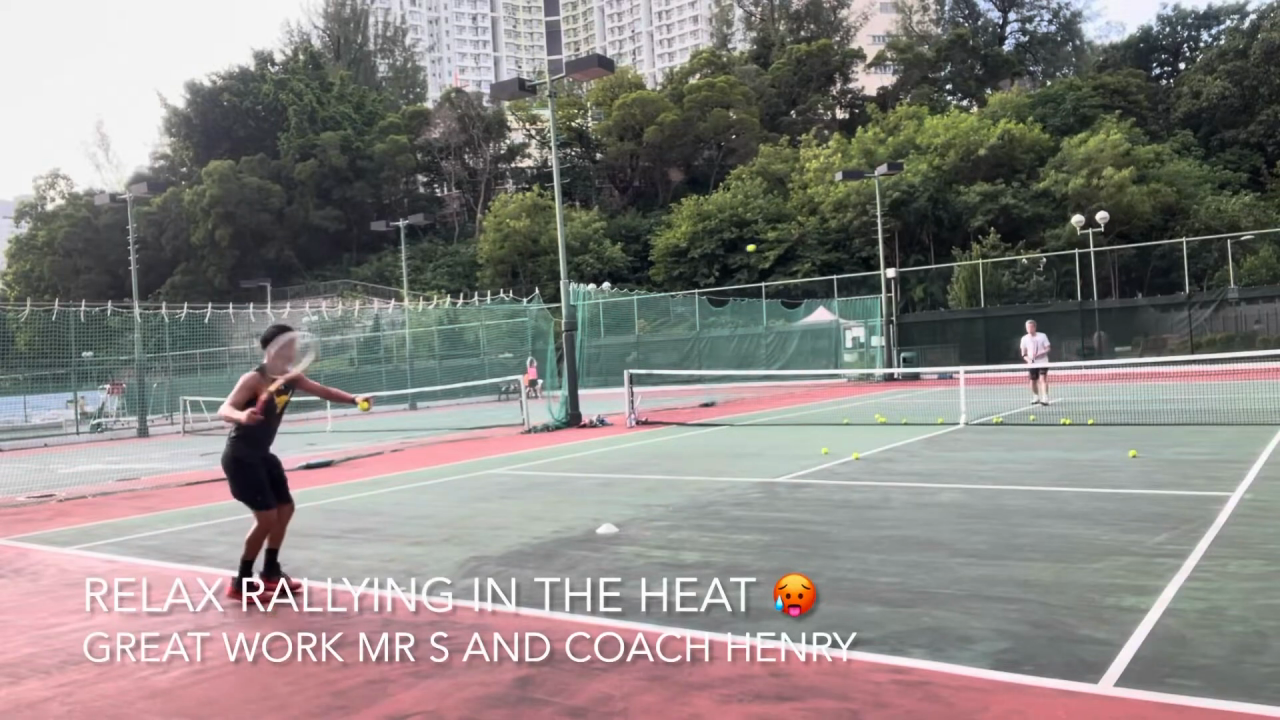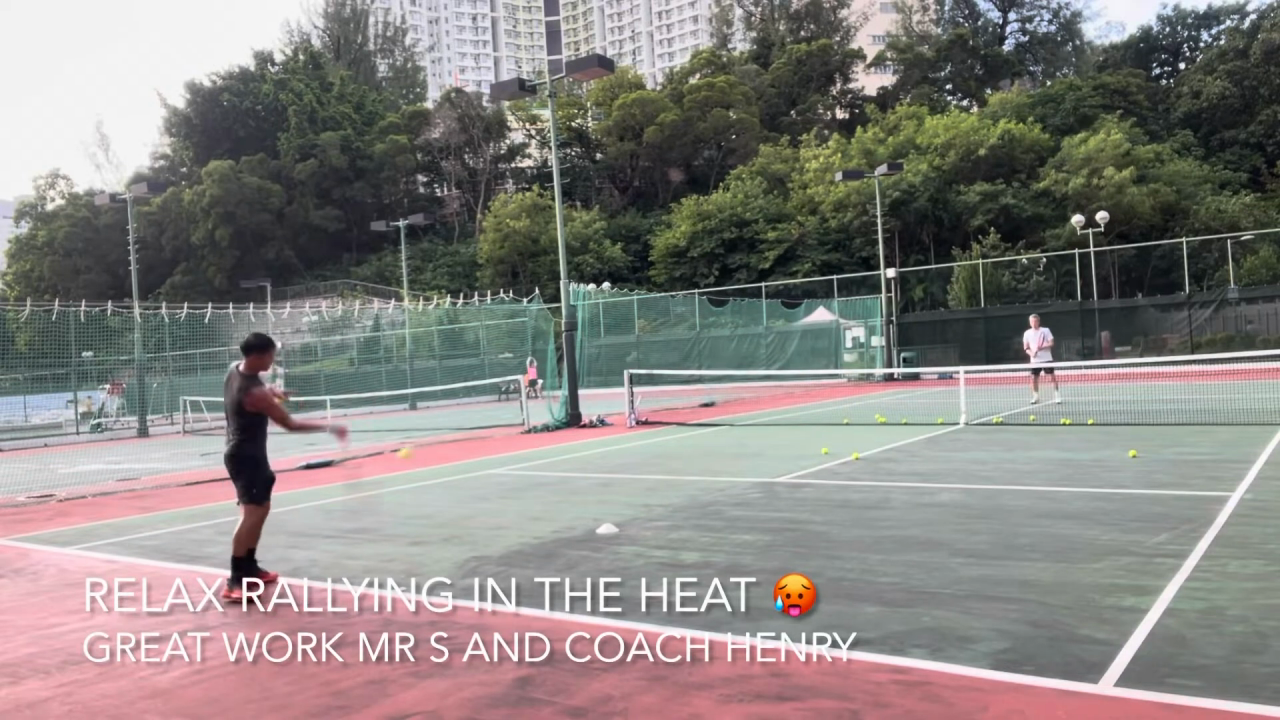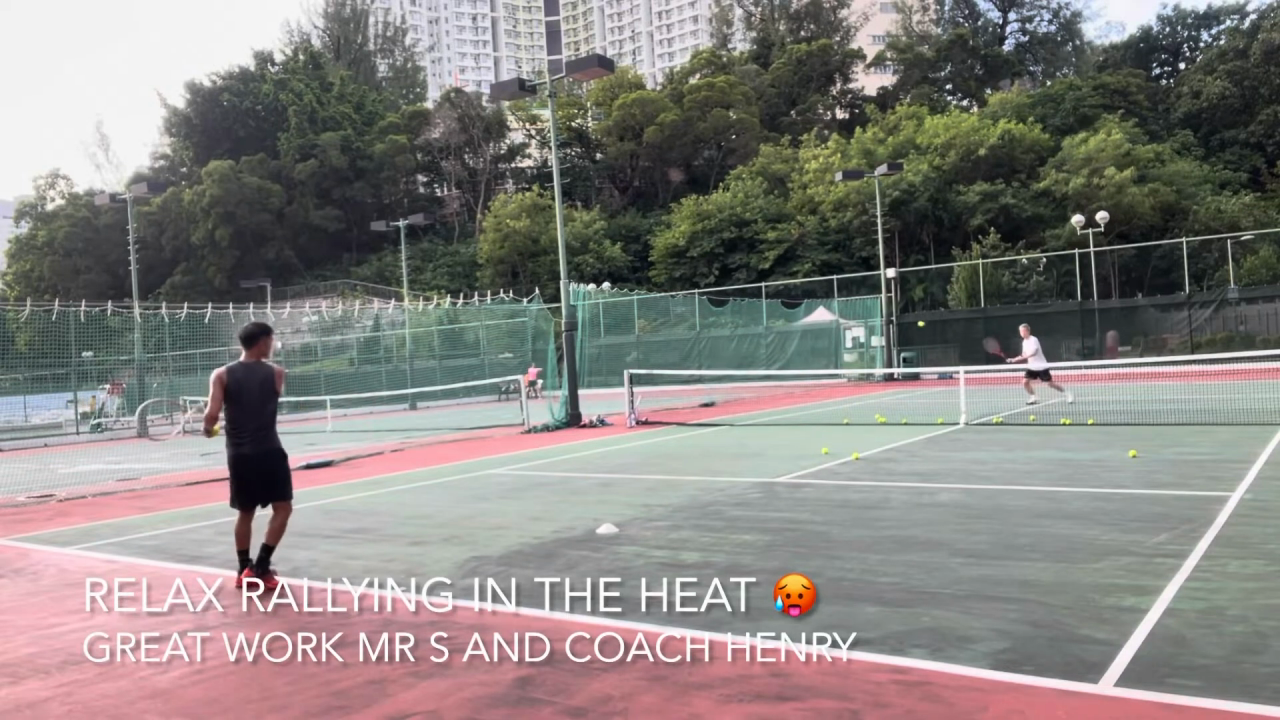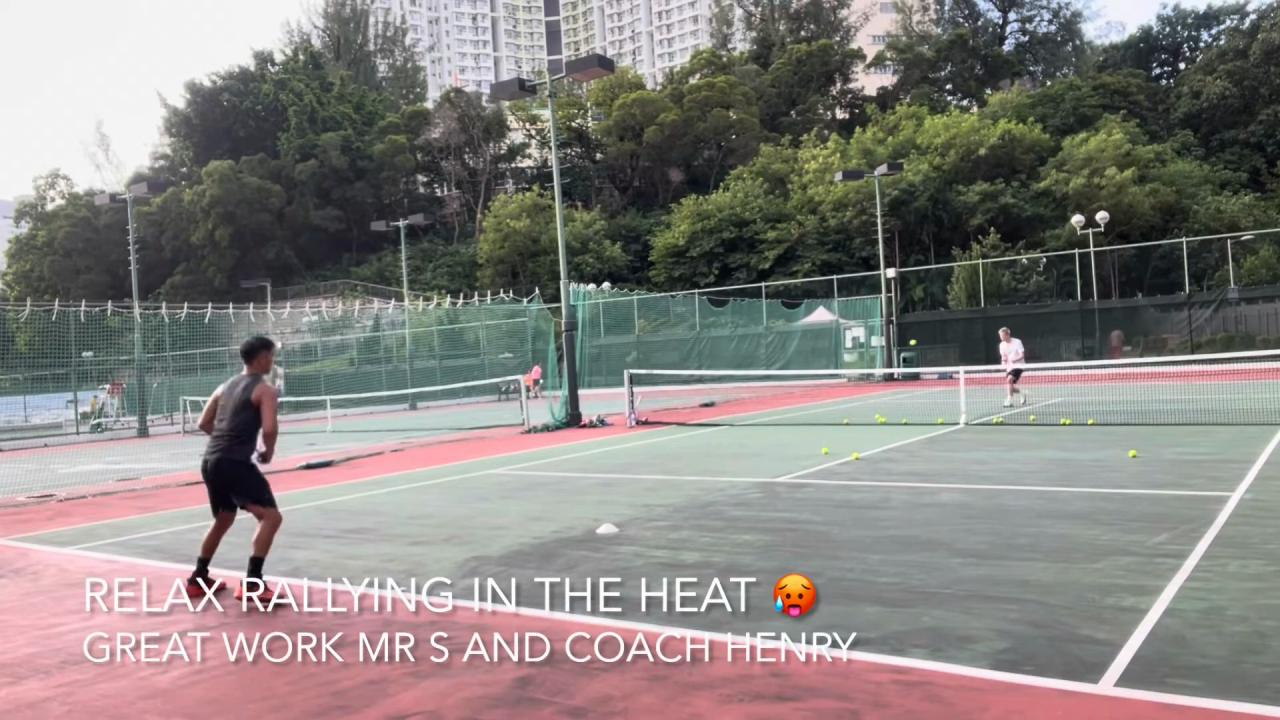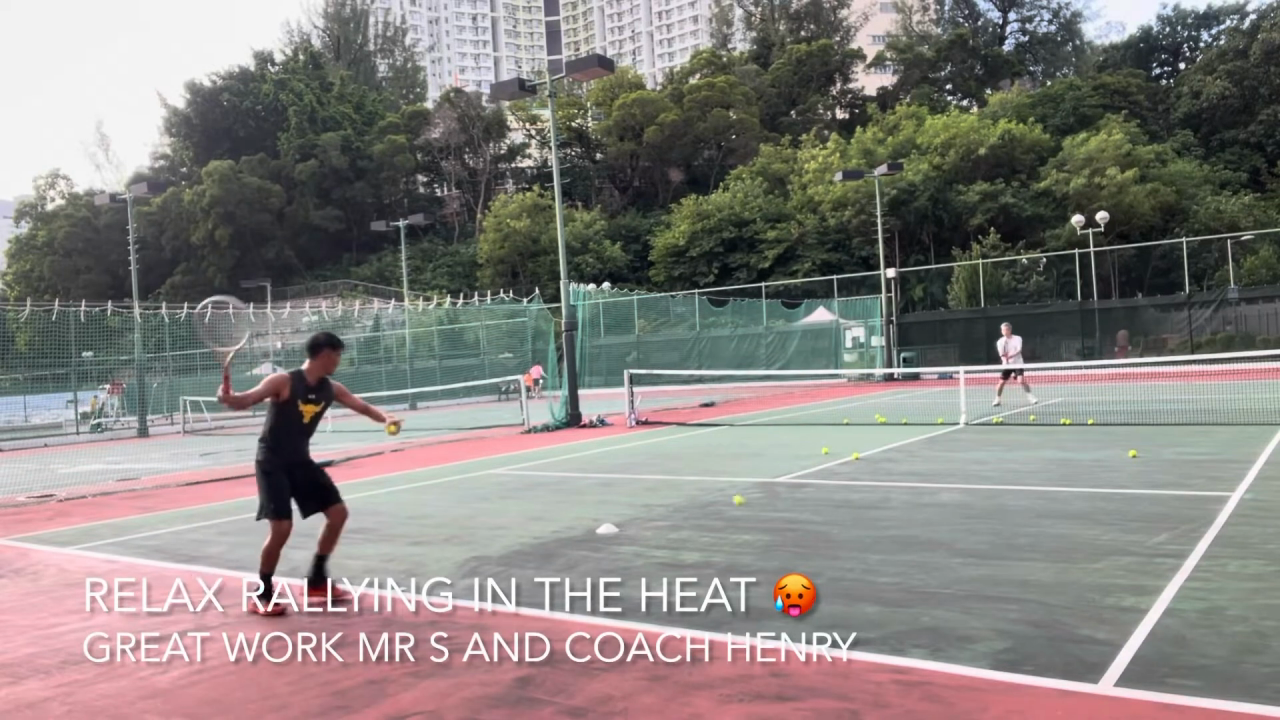
dt=0.5s
person 1, frame 1
left shoulder: (290, 378)
right shoulder: (254, 380)
left elbow: (323, 390)
right elbow: (226, 409)
left wrist: (355, 400)
right wrist: (241, 416)
left hip: (261, 456)
right hip: (241, 457)
left knee: (284, 509)
right knee: (266, 518)
left ankle: (271, 573)
right ankle: (242, 583)
person 1, frame 2
left shoulder: (236, 369)
right shoulder: (256, 394)
right elbow: (290, 424)
left wrist: (271, 391)
right wrist: (328, 427)
left hip: (240, 453)
right hip: (246, 456)
left knee: (258, 510)
right knee: (252, 513)
left ankle: (248, 566)
right ankle: (236, 581)
person 1, frame 3
left shoulder: (222, 375)
right shoulder: (275, 373)
left elbow: (212, 415)
left wrist: (208, 428)
left hip: (238, 454)
right hip: (268, 452)
left knee: (244, 513)
right knee: (282, 509)
left ankle: (246, 570)
right ankle: (260, 568)
person 1, frame 4
left shoulder: (226, 387)
right shoulder: (265, 389)
left elbow: (203, 424)
right elbow: (269, 428)
right wrist: (268, 452)
left hip: (211, 461)
right hip: (234, 463)
left knee: (224, 519)
right knee: (271, 517)
left ankle: (198, 578)
right ankle: (253, 581)
person 1, frame 5
left shoulder: (332, 389)
right shoulder: (283, 381)
left elbow: (365, 408)
right elbow: (247, 399)
left wrist: (386, 419)
right wrist: (228, 398)
left hip: (302, 462)
right hip: (272, 464)
left knee: (338, 513)
right knee: (280, 529)
left ankle: (317, 580)
right ankle: (265, 595)
